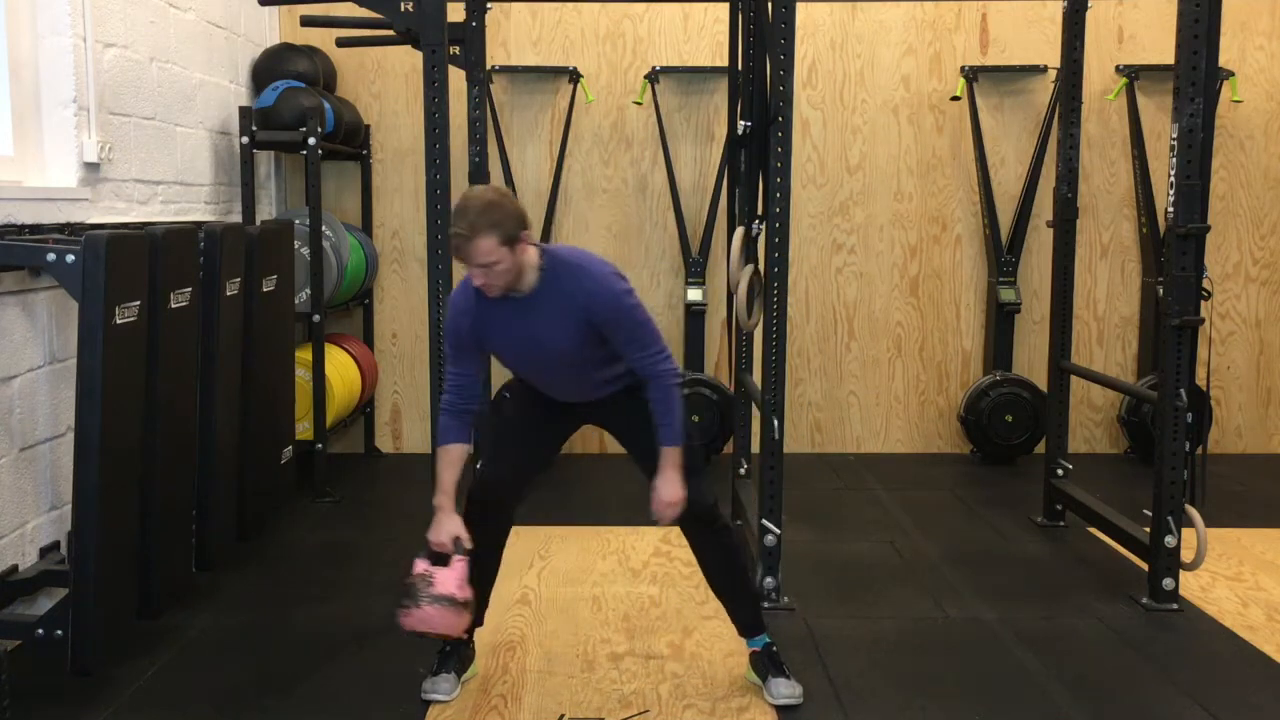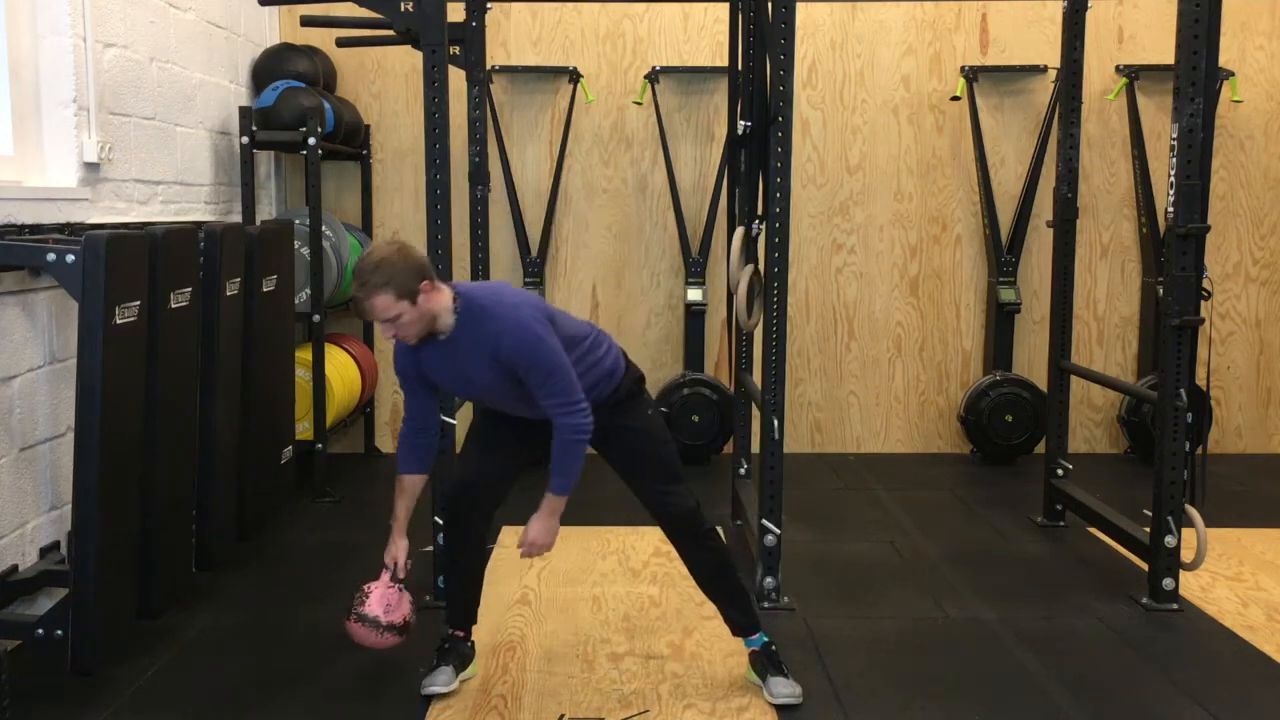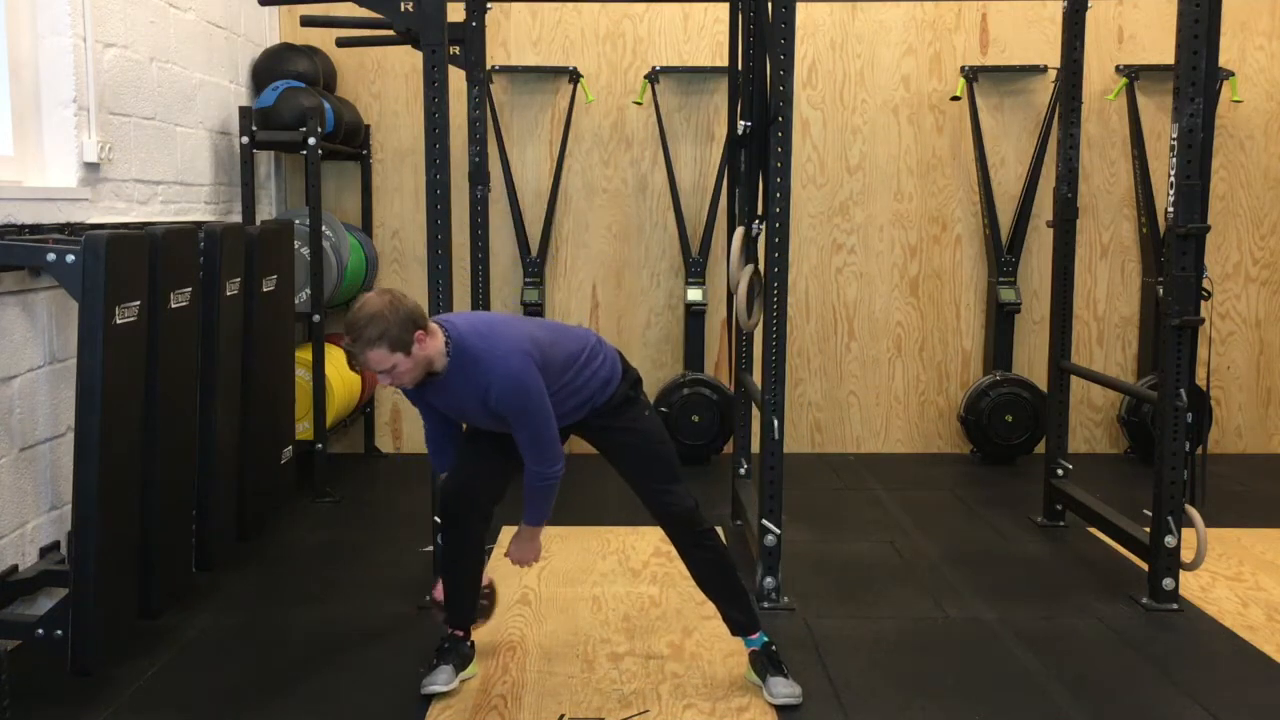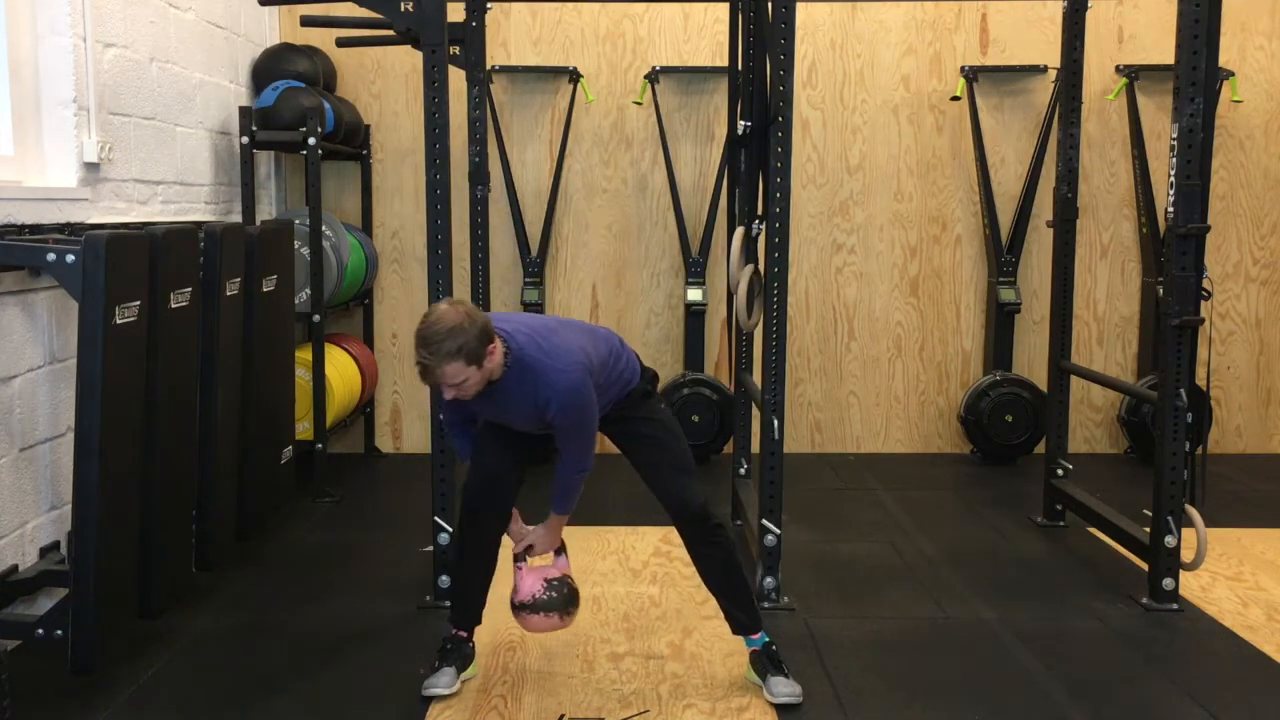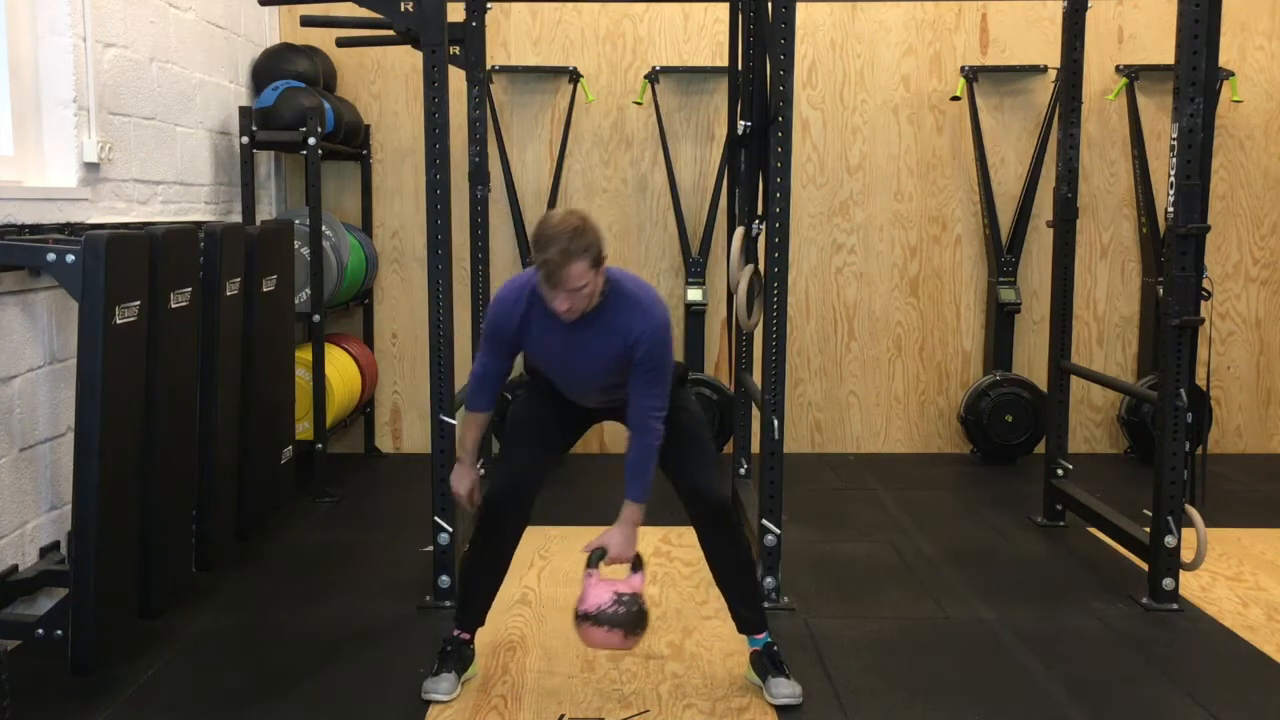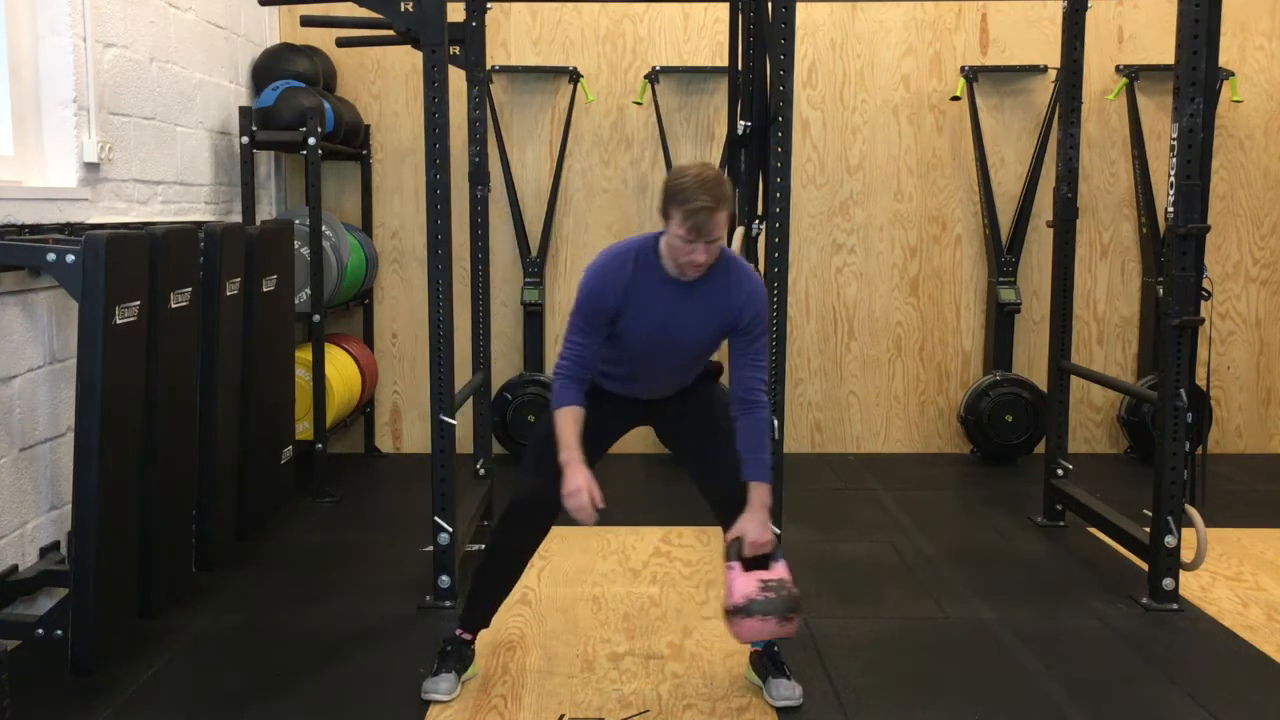
dt=0.4s
person 1, frame 1
left shoulder: (591, 281)
right shoulder: (466, 305)
left elbow: (660, 370)
right elbow: (459, 405)
left wrist: (670, 468)
right wrist: (444, 506)
left hip: (626, 389)
right hip: (541, 396)
left knee: (695, 507)
right knee: (487, 497)
left ankle: (760, 646)
right ankle: (461, 642)
person 1, frame 2
left shoulder: (510, 320)
right shoulder: (413, 350)
left elbow: (574, 420)
right elbow: (418, 438)
left wrist: (550, 512)
right wrist: (399, 532)
left hip: (607, 395)
right hip: (520, 409)
left knee: (677, 512)
right knee: (464, 497)
left ankle: (758, 645)
right ankle: (458, 641)
person 1, frame 3
left shoulder: (501, 365)
right shoulder: (417, 365)
left elbow: (544, 464)
right elbow: (443, 439)
left wrist: (529, 534)
left hip: (605, 395)
left knee: (677, 512)
right knee: (461, 500)
left ankle: (758, 645)
right ankle: (458, 640)
person 1, frame 4
left shoulder: (559, 374)
right shoulder: (454, 364)
left elbow: (574, 460)
right elbow: (461, 430)
left wrist: (552, 525)
right wrist: (499, 502)
left hip: (621, 394)
left knee: (690, 508)
right knee: (480, 502)
left ankle: (760, 646)
right ankle: (459, 640)
person 1, frame 5
left shoulder: (645, 315)
right shoulder: (514, 300)
left elbow: (648, 425)
right elbow: (486, 379)
left wrist: (628, 524)
right wrist: (465, 460)
left hip: (646, 393)
right hip: (557, 393)
left knee: (712, 501)
right knee: (502, 497)
left ankle: (761, 646)
right ankle: (460, 641)
person 1, frame 6
left shoulder: (743, 289)
right shoulder: (614, 270)
left elbow: (750, 401)
right elbow: (570, 373)
left wrist: (759, 505)
right wrist: (572, 465)
left hip: (686, 394)
right hip: (603, 391)
left knee: (739, 505)
right knee: (531, 505)
left ankle: (762, 648)
right ankle: (463, 640)
